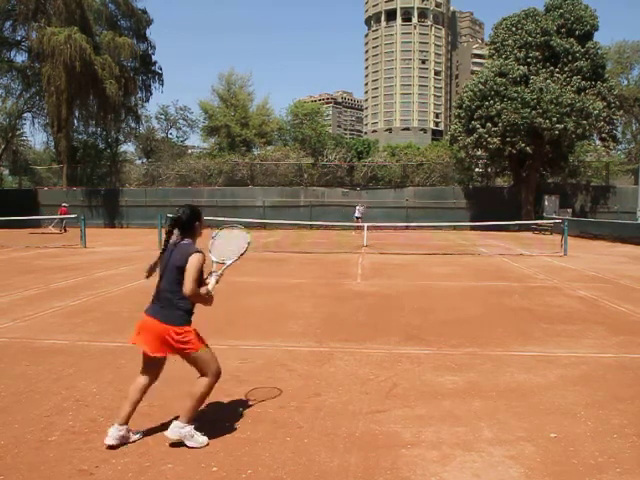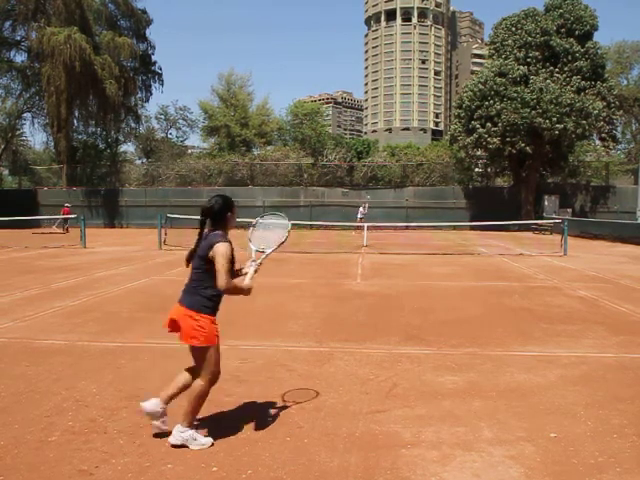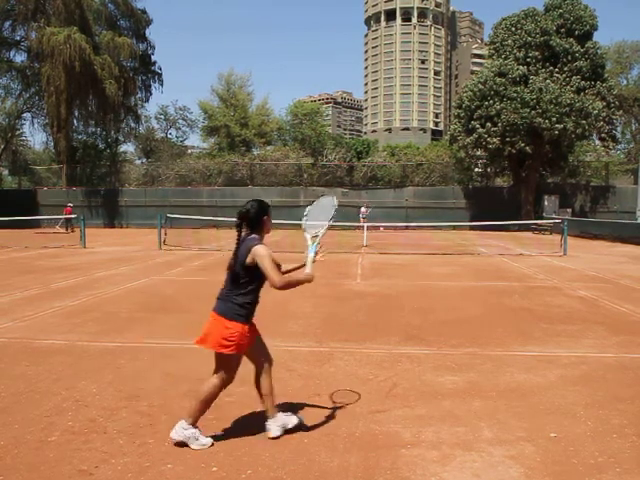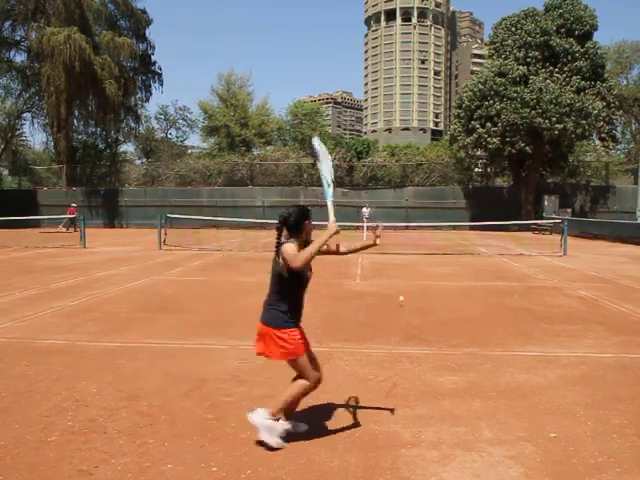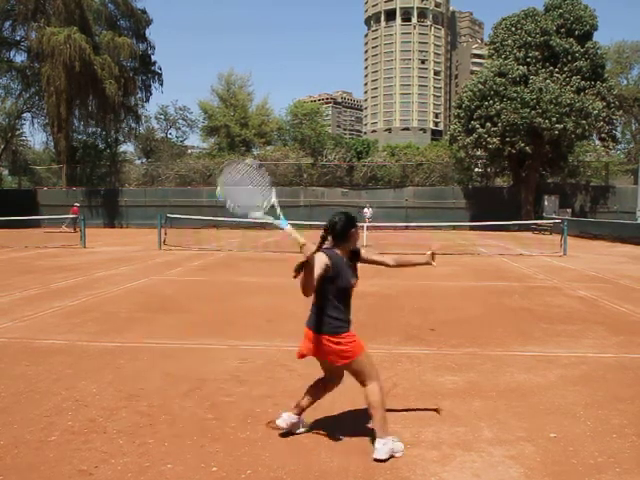
dt=0.2s
person 1, frame 1
left shoulder: (169, 249)
right shoulder: (195, 254)
right elbow: (189, 291)
left wrist: (205, 283)
right wrist: (205, 297)
left hip: (153, 320)
right hip: (175, 326)
left knee: (147, 375)
right knee: (211, 372)
left ankle: (118, 430)
right ankle: (182, 426)
person 1, frame 2
left shoulder: (206, 238)
right shoulder: (222, 244)
right elbow: (224, 285)
left wrist: (242, 271)
right wrist: (244, 289)
left hip: (188, 309)
right hip: (199, 315)
left knee: (201, 369)
right knee: (209, 375)
left ankle: (158, 403)
right ankle: (184, 430)
person 1, frame 3
left shoulder: (247, 242)
right shoulder: (258, 248)
left elbow: (275, 270)
right elbow: (278, 282)
left wrist: (302, 264)
right wrist: (304, 278)
left hip: (236, 317)
right hip: (232, 321)
left knee: (264, 363)
right knee: (223, 377)
left ankle: (273, 419)
right ankle: (185, 427)
person 1, frame 4
left shoulder: (303, 245)
right shoulder: (288, 247)
left elbow: (341, 250)
right elbow: (298, 264)
left wrist: (370, 243)
right wrist: (326, 236)
left hip: (286, 323)
right hip: (280, 326)
left knee: (308, 372)
right knee: (312, 377)
left ankle: (284, 422)
right ankle: (267, 416)
person 1, frame 5
left shoulder: (353, 254)
right shoulder: (323, 257)
left elbow: (390, 262)
right elbow: (307, 290)
left wrist: (422, 260)
right wrist: (308, 263)
left hip: (326, 331)
right hip: (332, 335)
left knee: (332, 377)
right knee: (372, 381)
left ankle: (290, 417)
right ankle: (383, 441)
